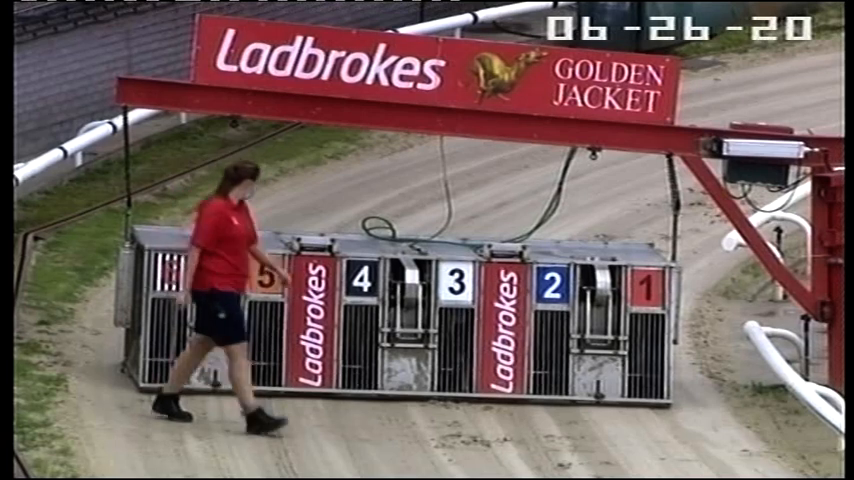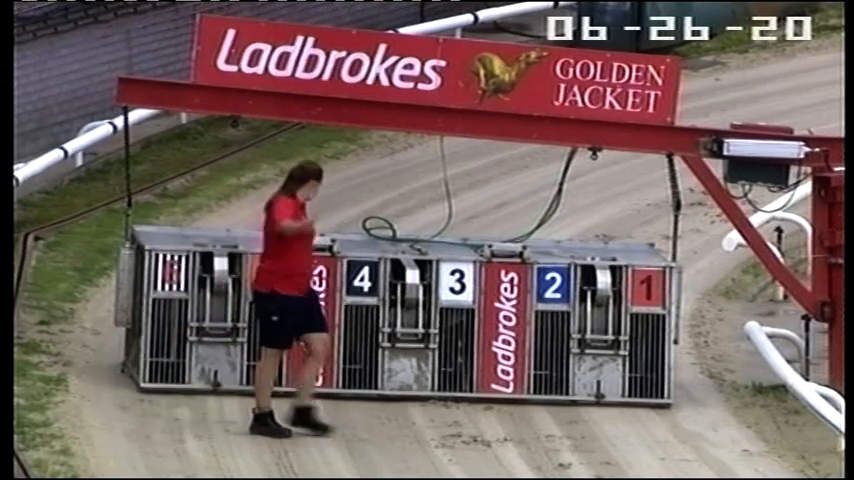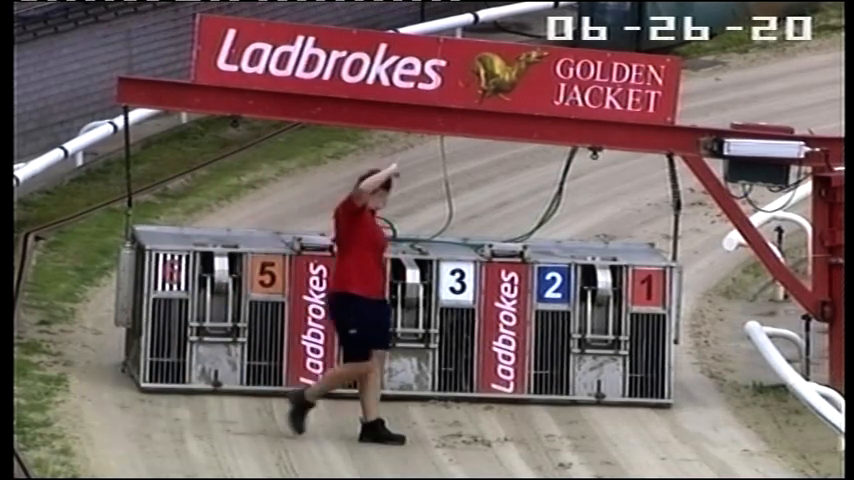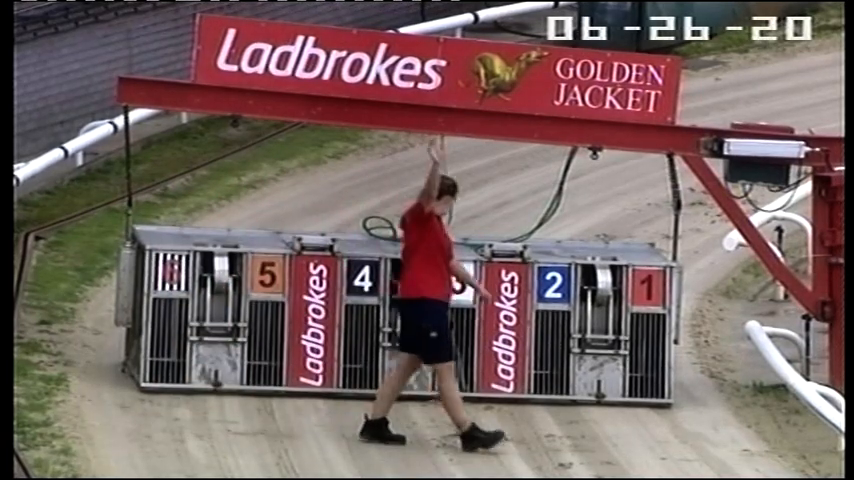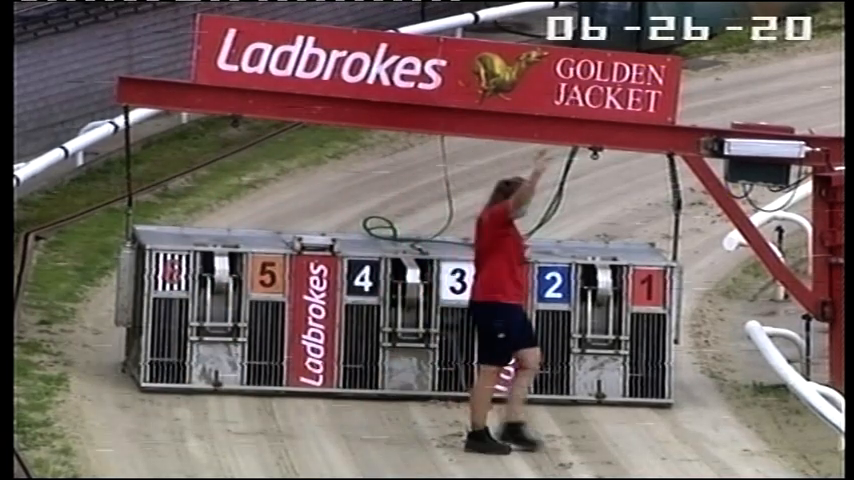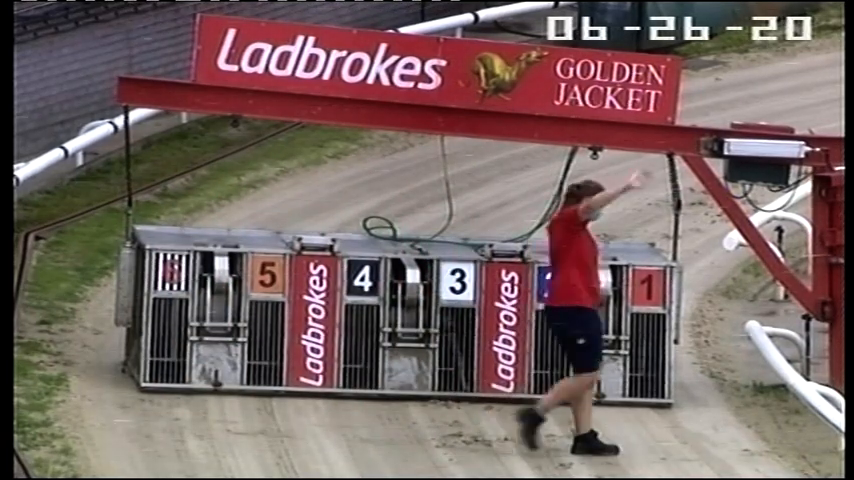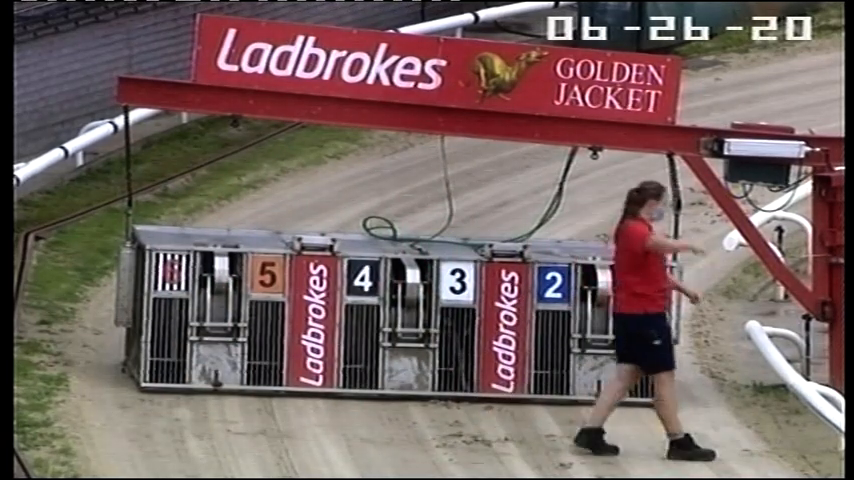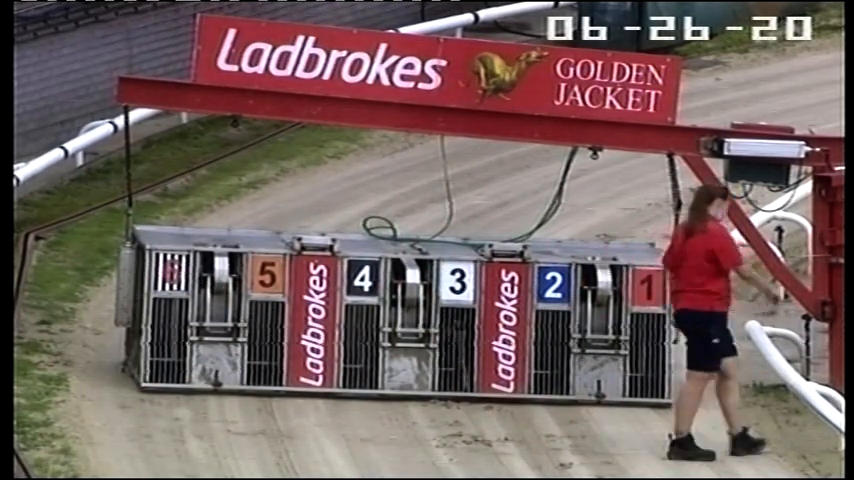
dt=0.4s
person 1, frame 1
left shoulder: (242, 209)
right shoulder: (214, 209)
left elbow: (252, 245)
right elbow: (195, 249)
left wrist: (276, 268)
right wrist: (186, 289)
left hip: (229, 289)
right hip: (215, 290)
left knee: (199, 347)
right knee: (238, 351)
left ankle: (166, 398)
right ankle: (253, 415)
person 1, frame 2
left shoulder: (298, 207)
right shoulder: (283, 205)
right elbow: (285, 226)
right wrist: (301, 226)
left hip: (299, 291)
right hip: (275, 291)
left knee: (320, 346)
right knee: (273, 353)
left ankle: (303, 410)
right ankle: (262, 417)
person 1, frame 3
left shoulder: (370, 218)
right shoulder: (350, 211)
right elbow: (363, 190)
right wrist: (390, 171)
left hip: (375, 299)
right hip: (350, 297)
left knee: (376, 364)
right knee: (360, 366)
left ankle: (372, 426)
right ankle: (304, 399)
person 1, frame 4
left shoulder: (434, 225)
right shoulder: (419, 217)
left elbow: (448, 261)
right elbow: (428, 193)
left wrist: (475, 285)
right wrist: (435, 166)
left hip: (427, 302)
right hip: (422, 303)
left knee: (406, 366)
right knee: (445, 369)
left ankle: (374, 424)
right ankle: (468, 433)
person 1, frame 5
left shoulder: (503, 225)
right shoulder: (495, 217)
right elbow: (519, 199)
right wrist: (535, 175)
left hip: (507, 304)
right hip: (494, 304)
left knee: (530, 362)
right knee: (491, 370)
left ankle: (513, 426)
right ankle: (477, 435)
person 1, frame 6
left shoulder: (577, 228)
right shoulder: (566, 221)
right elbow: (592, 205)
right wrist: (626, 186)
left hip: (581, 309)
right hip: (570, 309)
left knee: (588, 375)
right knee: (586, 376)
left ankle: (585, 437)
right ankle: (534, 414)
person 1, frame 7
left shoulder: (640, 230)
right shoulder: (634, 229)
left elbow: (656, 271)
right elbow: (657, 243)
left wrist: (684, 289)
right wrist: (685, 246)
left hip: (631, 314)
right hip: (644, 315)
left knee: (625, 376)
right knee: (664, 378)
left ankle: (590, 432)
right ankle: (679, 443)
person 1, frame 8
left shoulder: (684, 230)
right shoulder: (715, 232)
left elbow: (671, 270)
right elbow: (742, 271)
left wrist: (679, 303)
right wrist: (769, 290)
left hip: (690, 310)
right hip: (705, 312)
left knee: (728, 370)
right knee: (699, 376)
left ankle: (739, 437)
right ankle: (680, 442)
